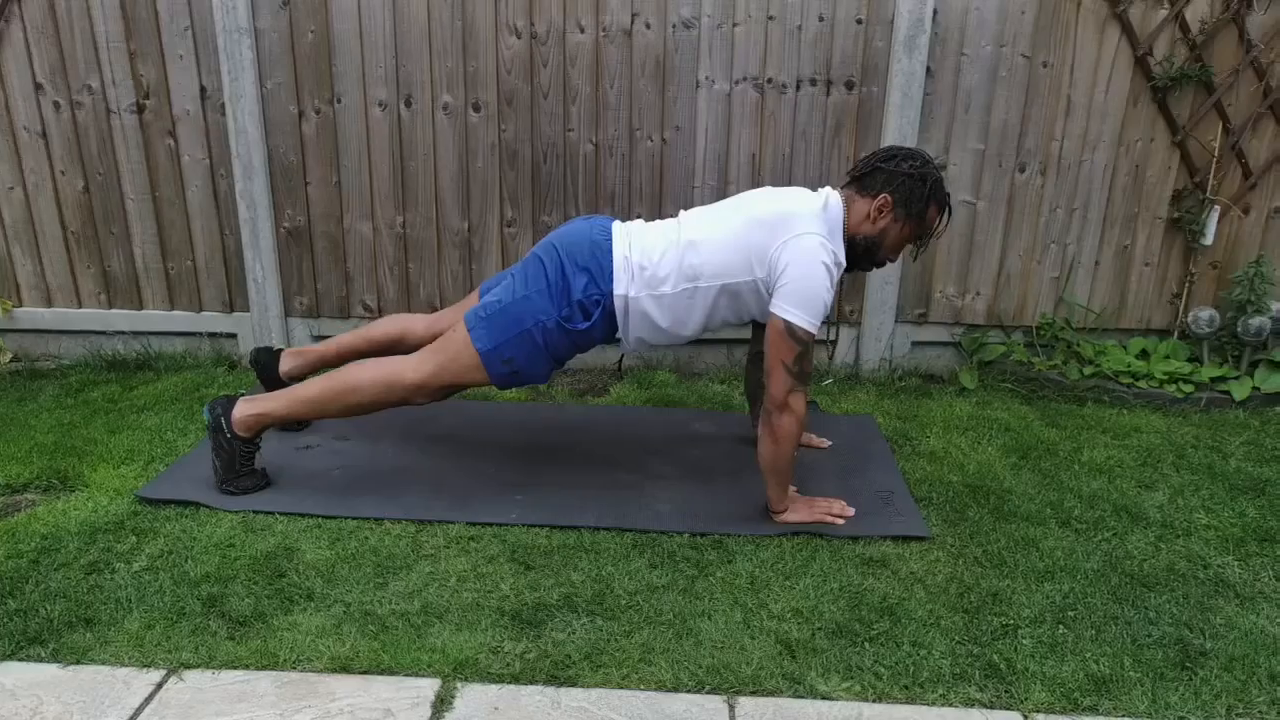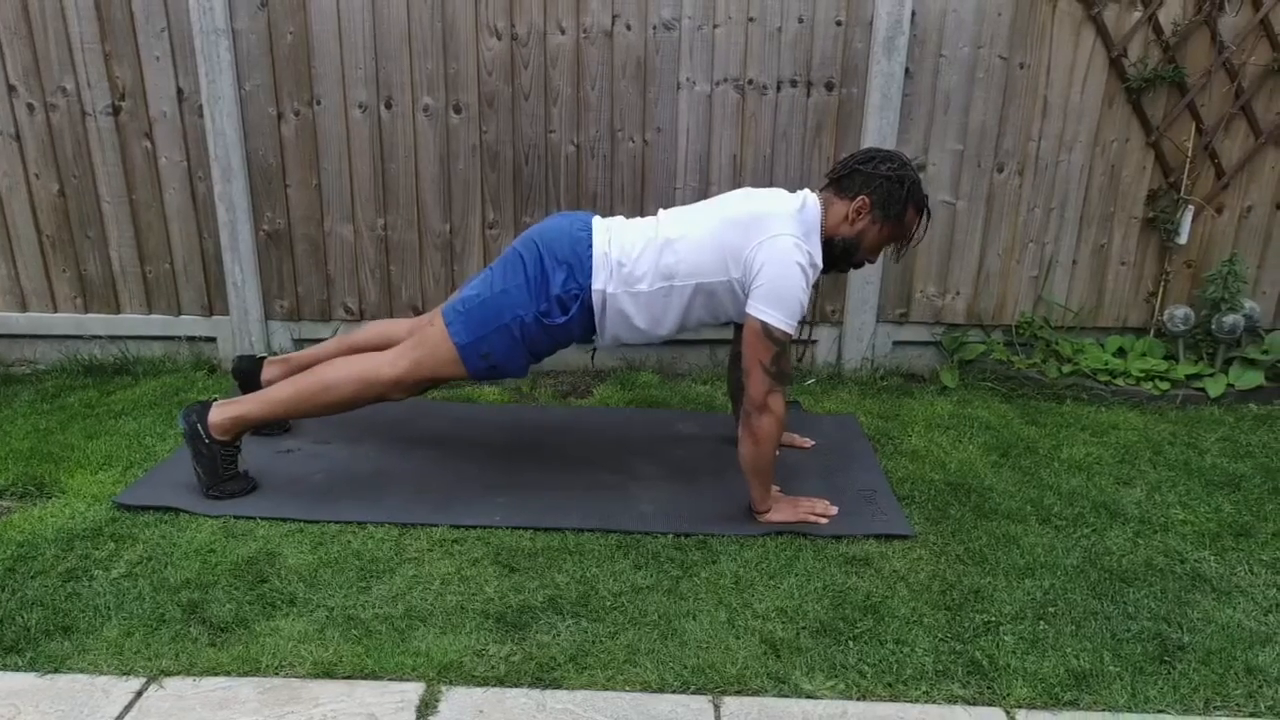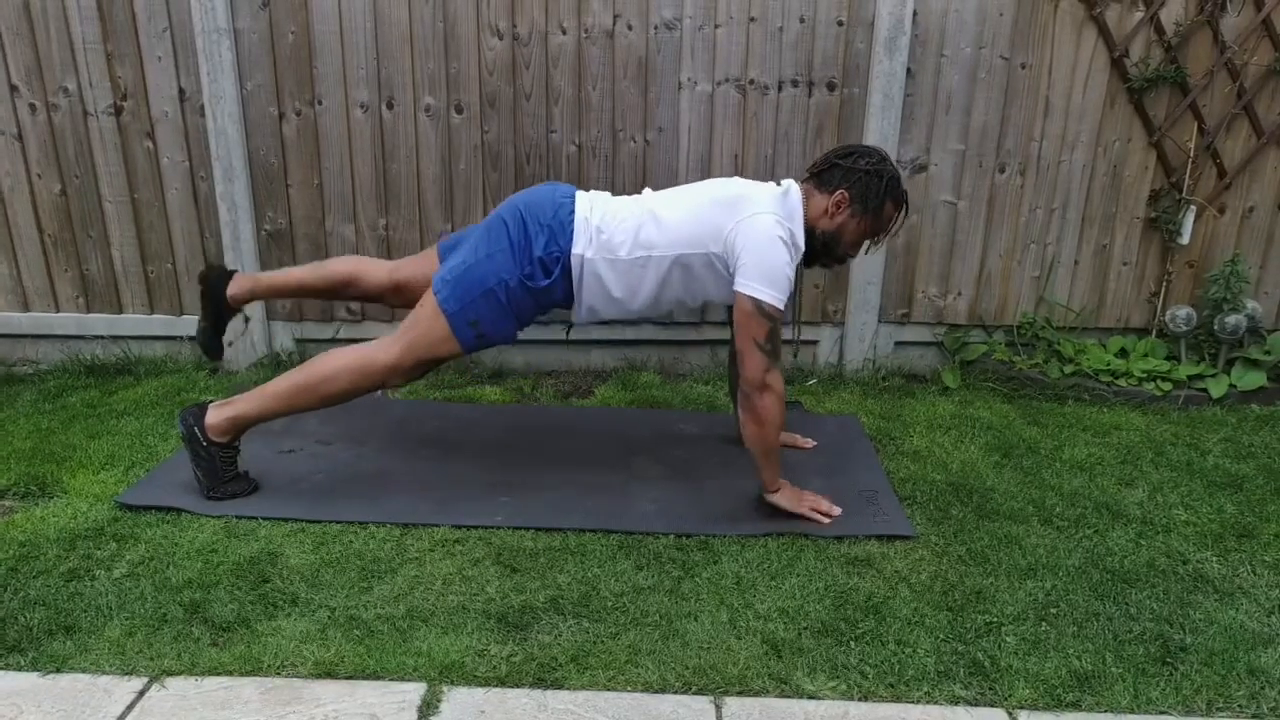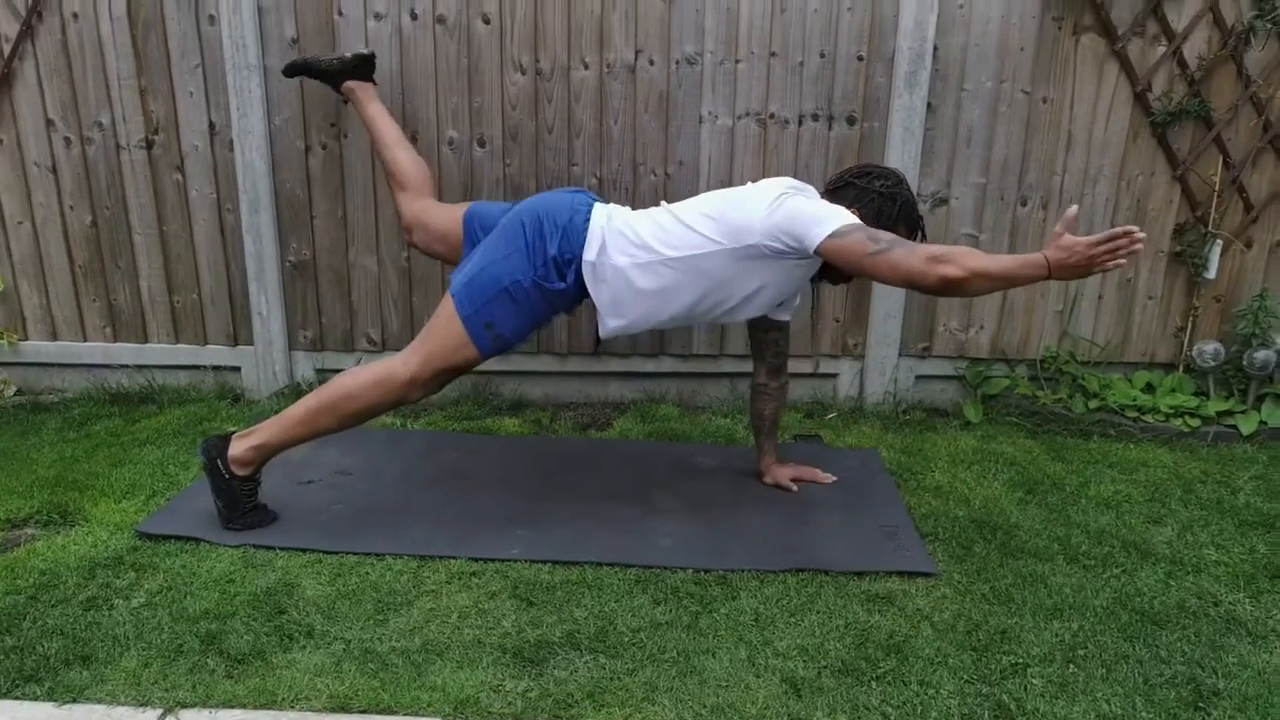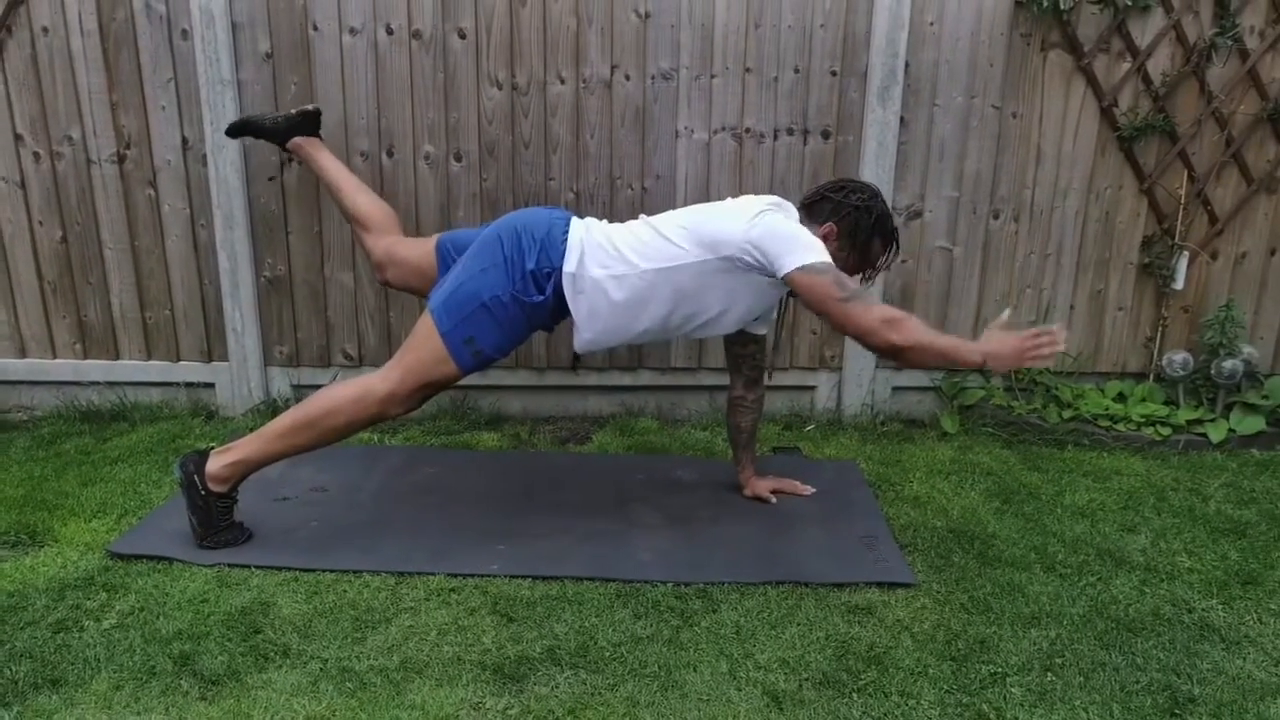
dt=0.7s
person 1, frame 1
left shoulder: (801, 214)
right shoulder: (814, 257)
left elbow: (760, 347)
right elbow: (785, 392)
left wrist: (770, 425)
right wrist: (783, 500)
left hip: (592, 251)
right hip: (588, 289)
left knee: (436, 330)
right knee: (427, 375)
left ankle: (289, 363)
right ankle: (245, 417)
person 1, frame 2
left shoulder: (780, 212)
right shoulder: (790, 257)
left elbow: (743, 353)
right elbow: (763, 392)
left wrist: (756, 425)
right wrist: (766, 500)
left hip: (573, 250)
right hip: (564, 282)
left knee: (421, 336)
right knee: (405, 370)
left ankle: (270, 369)
right ankle: (221, 420)
person 1, frame 3
left shoulder: (765, 207)
right shoulder: (771, 236)
left elbow: (746, 357)
right elbow: (759, 373)
left wrist: (757, 422)
right wrist: (775, 485)
left hip: (554, 222)
right hip: (545, 246)
left knee: (386, 280)
right knee: (399, 356)
left ankle: (236, 289)
right ankle: (219, 422)
person 1, frame 4
left shoulder: (786, 266)
right shoulder: (800, 213)
left elbow: (769, 366)
right elbow: (936, 271)
left wrist: (768, 460)
right wrist: (1050, 262)
left hip: (567, 244)
right hip: (557, 245)
left knee: (422, 218)
right knee: (419, 371)
left ankle: (356, 86)
right ankle: (241, 452)
person 1, frame 5
left shoulder: (760, 282)
right shoulder: (778, 231)
left elbow: (747, 377)
right elbow: (877, 326)
left wrist: (749, 472)
right wrist: (981, 351)
left hip: (543, 258)
right hip: (538, 263)
left knee: (390, 252)
right knee: (396, 389)
left ankle: (301, 140)
right ankle: (217, 472)
